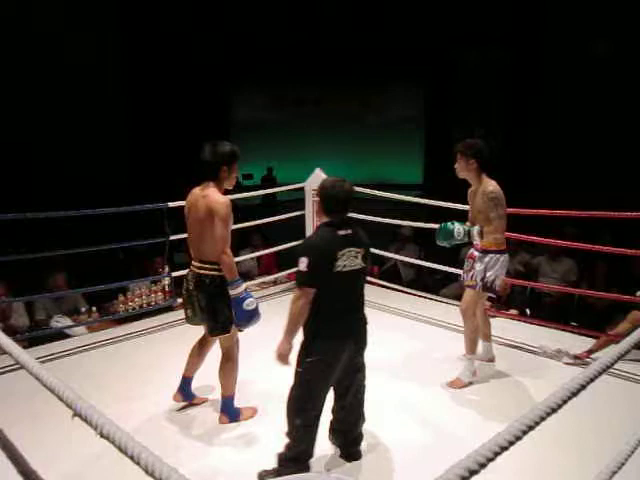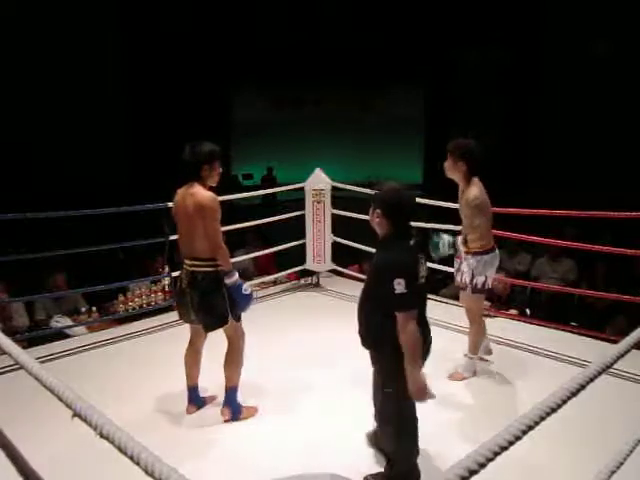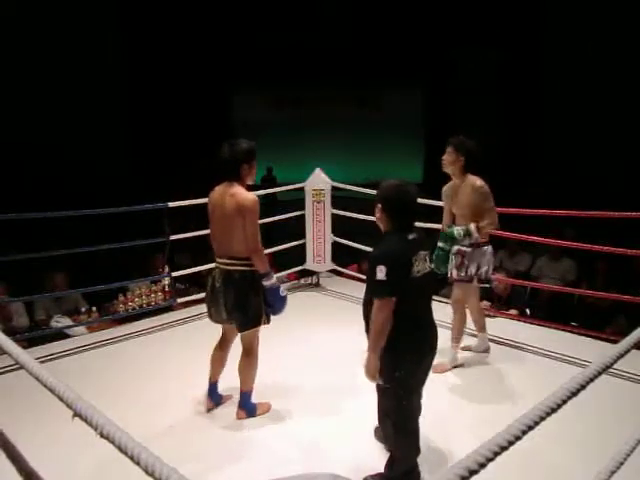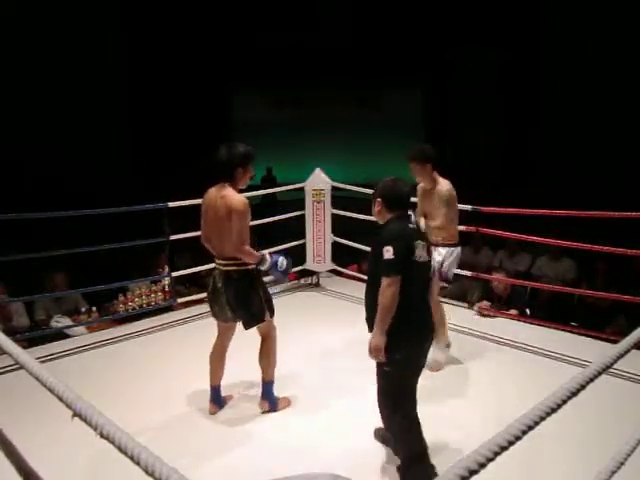
dt=1s
person 1, frame 1
left shoulder: (315, 244)
right shoulder: (359, 238)
left elbow: (304, 296)
left wrist: (287, 338)
left hip: (325, 338)
right hip: (355, 331)
left knee: (304, 401)
right knee: (350, 392)
right ankle: (349, 443)
person 1, frame 2
left shoulder: (394, 259)
right shoulder: (404, 244)
left elbow: (407, 320)
left wrist: (414, 369)
left hip: (395, 350)
right hip: (392, 346)
left knee: (395, 408)
right knee: (387, 400)
right ankle: (386, 440)
person 1, frame 3
left shoulder: (386, 250)
right shoulder: (418, 242)
left elbow: (384, 307)
left wrist: (373, 353)
left hip: (399, 345)
right hip: (424, 338)
left knee: (396, 406)
right knee: (406, 400)
right ankle: (392, 434)
person 1, frame 4
left shoulder: (390, 235)
right shoulder: (415, 233)
left elbow: (390, 286)
left wrist: (378, 332)
left hip: (400, 332)
right hip: (421, 327)
left knee: (395, 399)
right knee: (402, 391)
right ankle: (395, 435)
person 2, frame 1
left shoulder: (193, 195)
right shoulder: (220, 202)
right elbow: (224, 252)
right wrist: (238, 290)
left hip: (195, 276)
right hip: (214, 280)
left knee: (209, 336)
right knee: (230, 346)
left ankle: (184, 390)
right ankle: (228, 410)
person 2, frame 2
left shoulder: (180, 195)
right shoulder: (207, 199)
right elbow: (217, 246)
right wrist: (233, 278)
left hip: (189, 274)
right hip: (208, 277)
left knee: (197, 338)
right knee: (236, 337)
left ankle: (194, 399)
right ankle: (230, 405)
person 2, frame 3
left shoulder: (215, 195)
right shoulder: (247, 200)
right elbow: (255, 248)
right wrist: (269, 279)
left hip: (220, 274)
right hip: (242, 277)
left knee: (226, 337)
right knee: (249, 344)
left ankle: (212, 395)
right ankle: (245, 406)
person 2, frame 4
left shoulder: (209, 196)
right shoulder: (238, 202)
left elbow: (206, 240)
right elbow: (239, 248)
right wrist: (264, 260)
left hip: (219, 275)
right hip: (241, 277)
left knee: (223, 338)
right knee: (268, 332)
left ankle: (215, 398)
right ankle: (268, 398)
person 3, frame 1
left shoulder: (491, 191)
right shoulder: (472, 191)
left elbow: (499, 230)
left wrist: (466, 233)
right wrist: (455, 232)
left hip: (492, 256)
right hip: (479, 253)
left knee: (467, 309)
right knee: (477, 307)
left ankle: (468, 370)
right ankle: (486, 351)
person 3, frame 2
left shoulder: (473, 196)
right shoulder: (468, 185)
left elbow: (478, 237)
left wrist: (453, 243)
left hip: (480, 257)
right hip: (473, 254)
left knee: (473, 309)
right knee: (468, 302)
left ankle: (470, 364)
right ankle: (483, 344)
person 3, frame 3
left shoulder: (478, 187)
right shoulder: (447, 190)
left elbow: (492, 221)
left wrist: (465, 232)
right wrist: (442, 246)
left hip: (477, 250)
right hip: (460, 248)
left knee: (458, 301)
right knee: (471, 299)
left ankle: (452, 356)
right ankle: (482, 342)
person 3, frame 4
left shoulder: (444, 190)
right shoulder: (422, 188)
left elbow: (443, 226)
left wrist: (419, 223)
left hip: (447, 249)
right hip: (433, 247)
left knee: (428, 295)
right knee: (431, 295)
left ankle: (440, 351)
right ankle: (442, 338)
